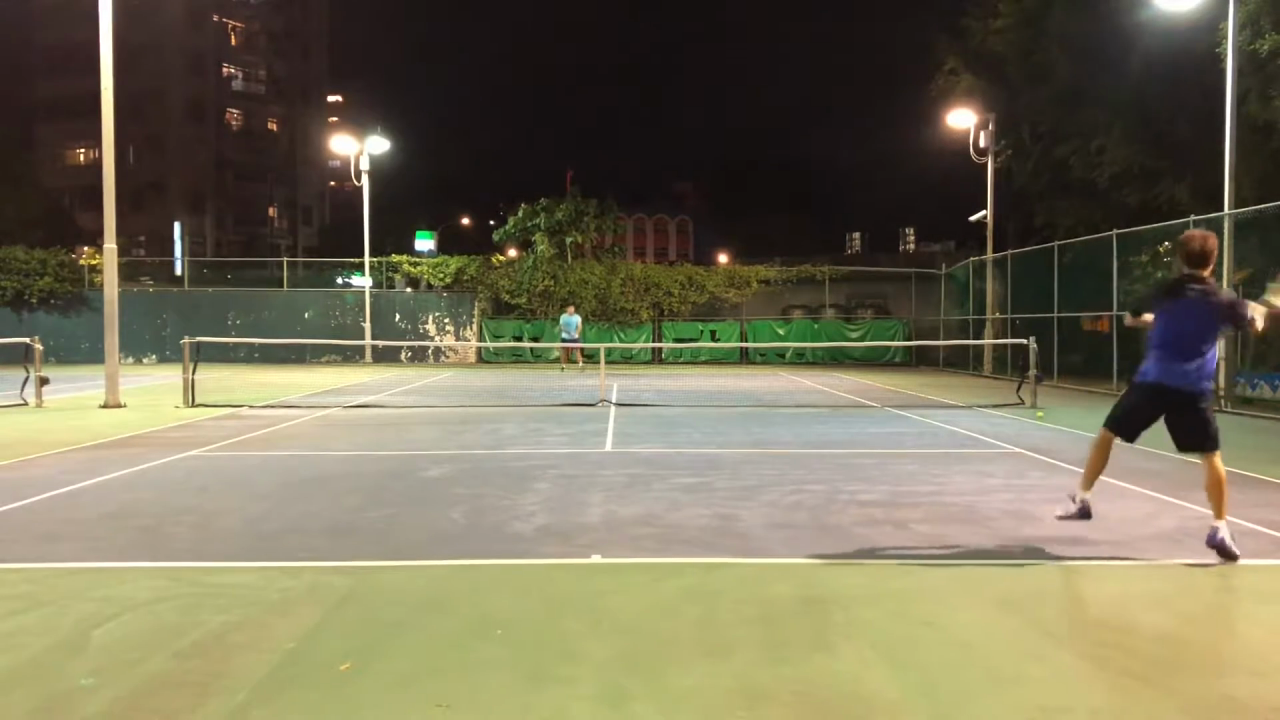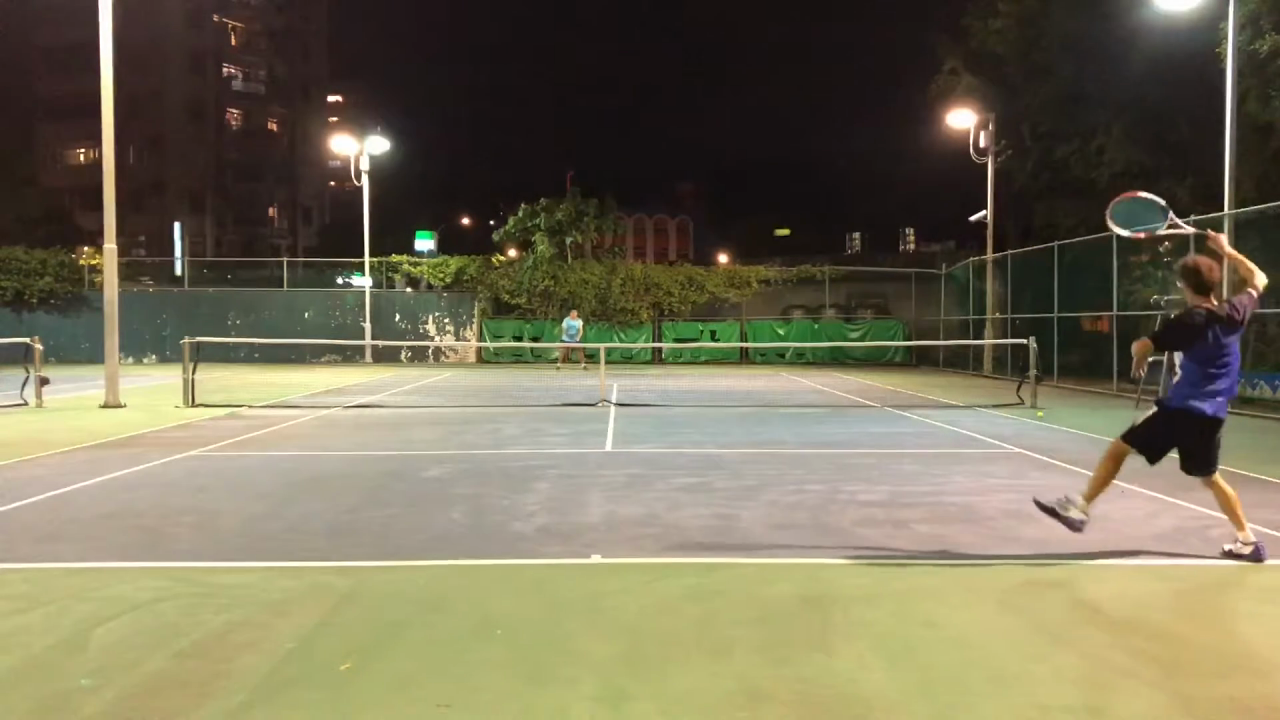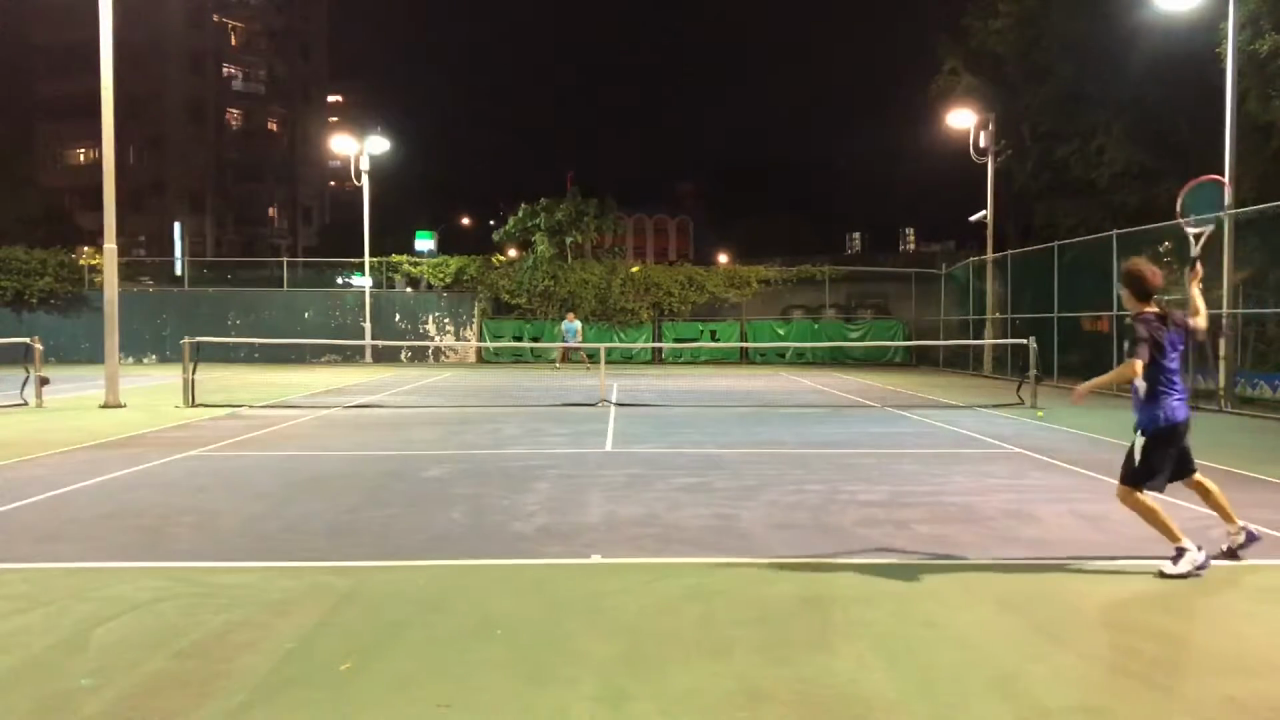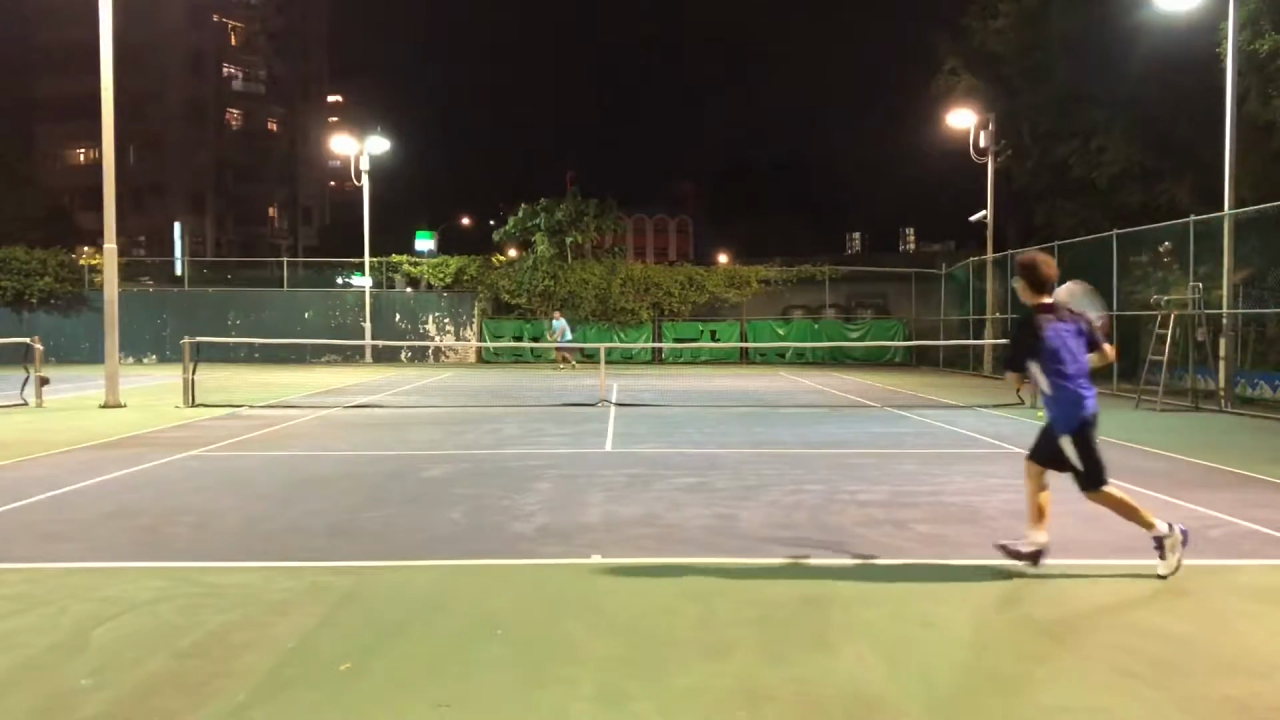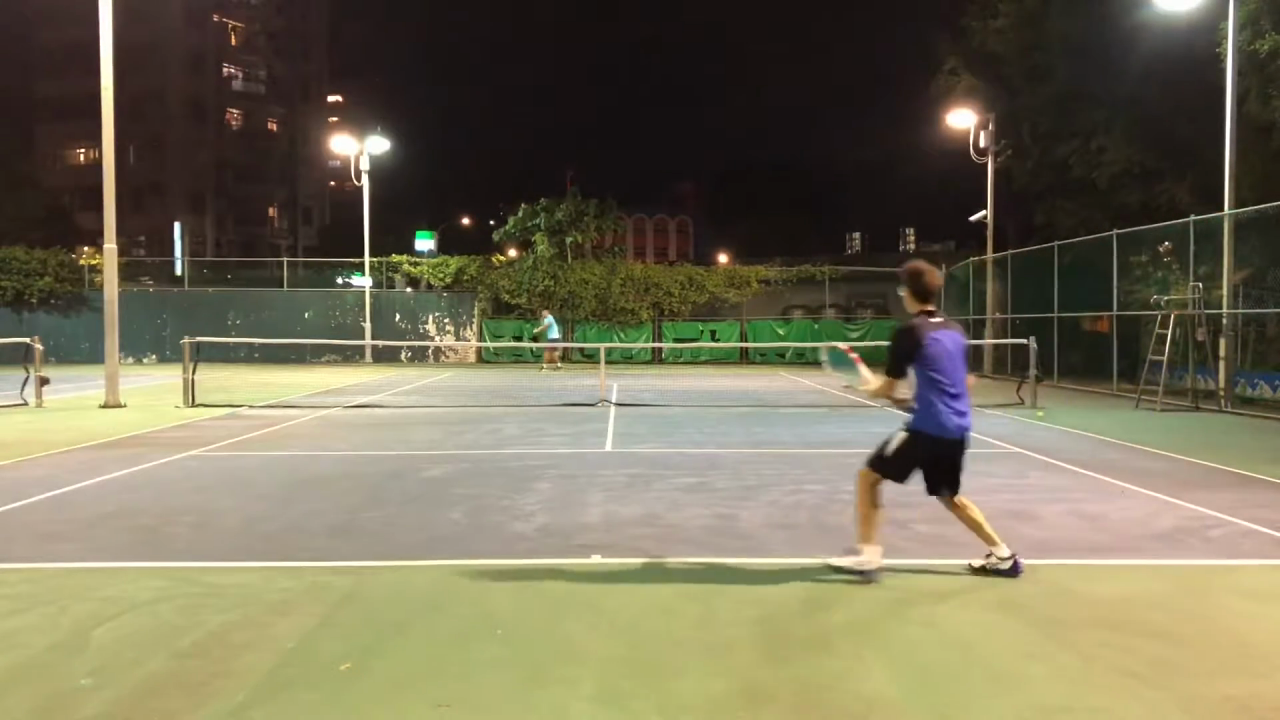
dt=0.3s
person 1, frame 1
left shoulder: (1168, 291)
right shoulder: (1223, 299)
left elbow: (1134, 320)
right elbow: (1255, 325)
right wrist: (1257, 312)
left hip: (1152, 382)
right hip: (1192, 389)
left knee: (1107, 435)
right knee: (1211, 458)
left ankle: (1082, 500)
right ankle: (1219, 529)
person 1, frame 2
left shoulder: (1187, 322)
right shoulder: (1236, 315)
left elbow: (1141, 347)
right elbow: (1259, 281)
left wrist: (1140, 359)
right wrist: (1226, 249)
left hip: (1181, 408)
right hip: (1212, 414)
left knee: (1118, 449)
right knee: (1210, 477)
left ankle: (1079, 509)
right ankle: (1248, 541)
person 1, frame 3
left shoulder: (1143, 329)
right shoulder: (1173, 321)
left elbow: (1133, 369)
right elbow: (1201, 321)
left wrist: (1090, 386)
right wrist: (1194, 287)
left hip: (1158, 422)
right hip: (1175, 416)
left knee: (1129, 491)
right knee: (1191, 478)
left ankle: (1187, 550)
right ankle: (1240, 530)
person 1, frame 4
left shoulder: (1029, 325)
right shoulder: (1074, 317)
left elbow: (1014, 376)
right elbow: (1107, 354)
left wrist: (1024, 374)
left hip: (1069, 417)
right hip: (1074, 412)
left knee: (1095, 489)
right knee: (1034, 468)
left ankle: (1165, 533)
right ankle: (1035, 540)
person 1, frame 5
left shoulder: (909, 331)
right shoulder: (956, 331)
left elbow: (887, 388)
left wrist: (874, 390)
left hip: (926, 427)
right hip: (958, 428)
left knee: (866, 478)
right knee: (950, 497)
left ankle: (869, 554)
right ankle: (1002, 554)
